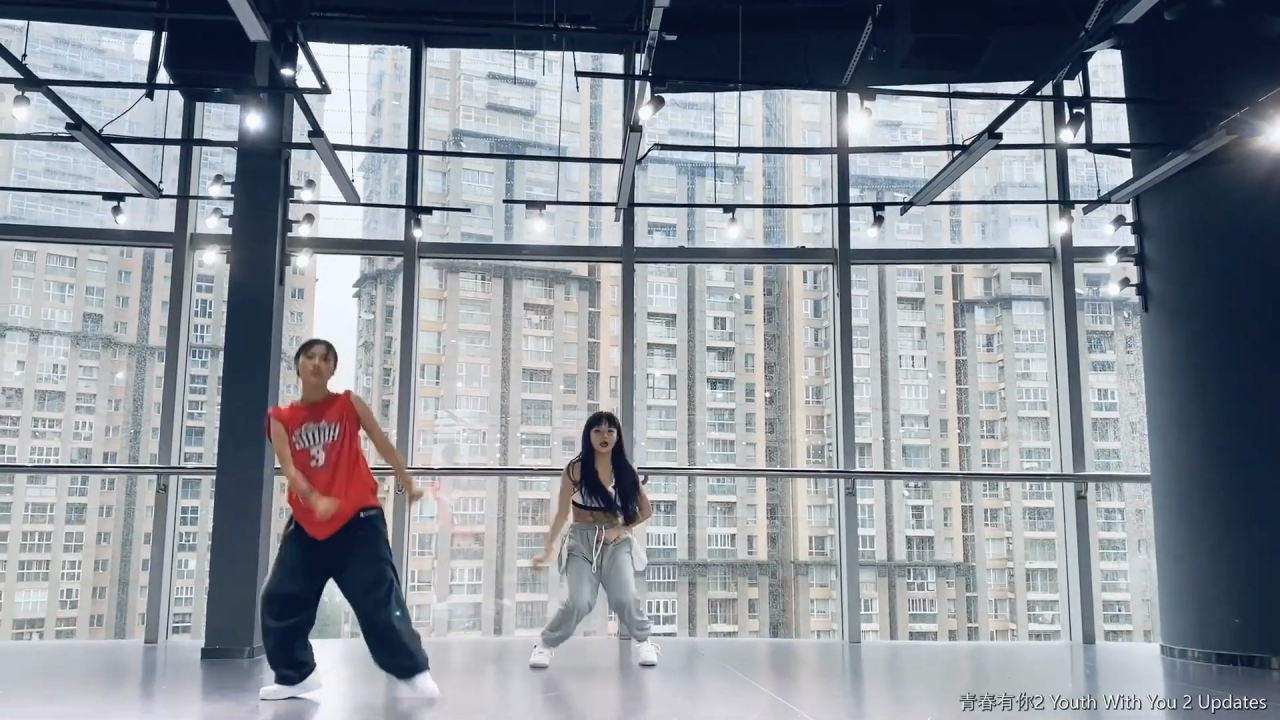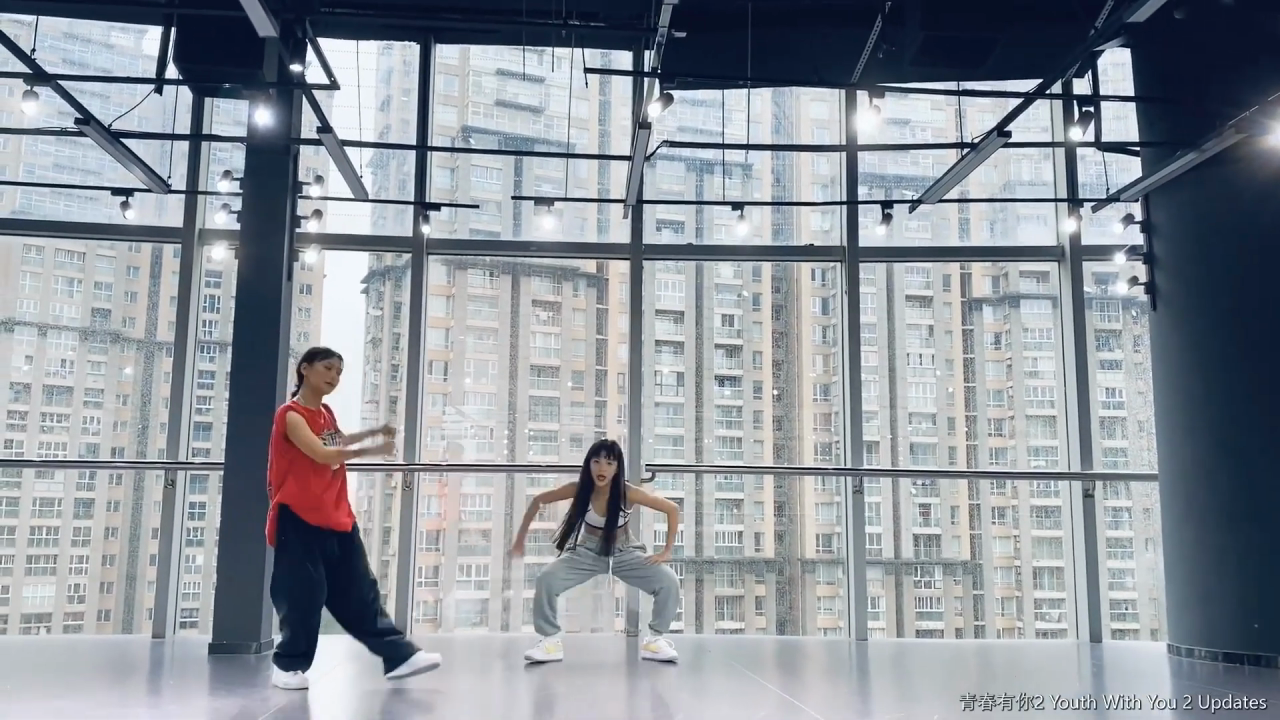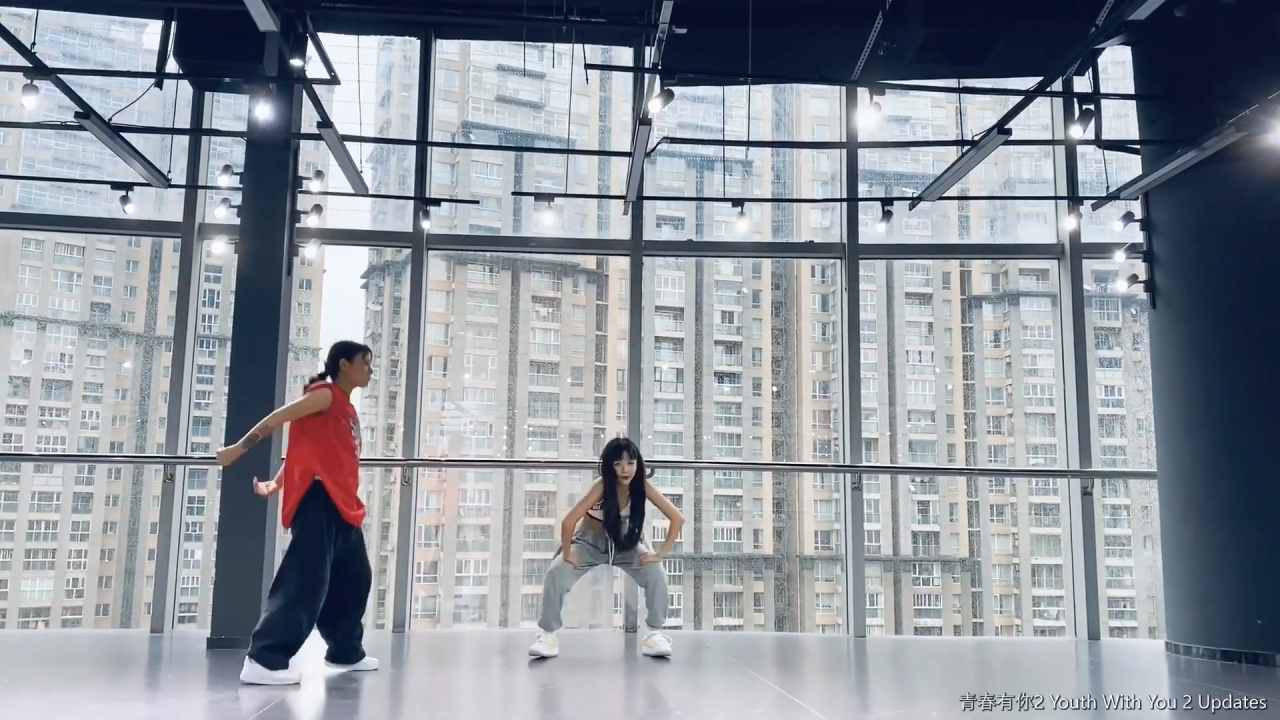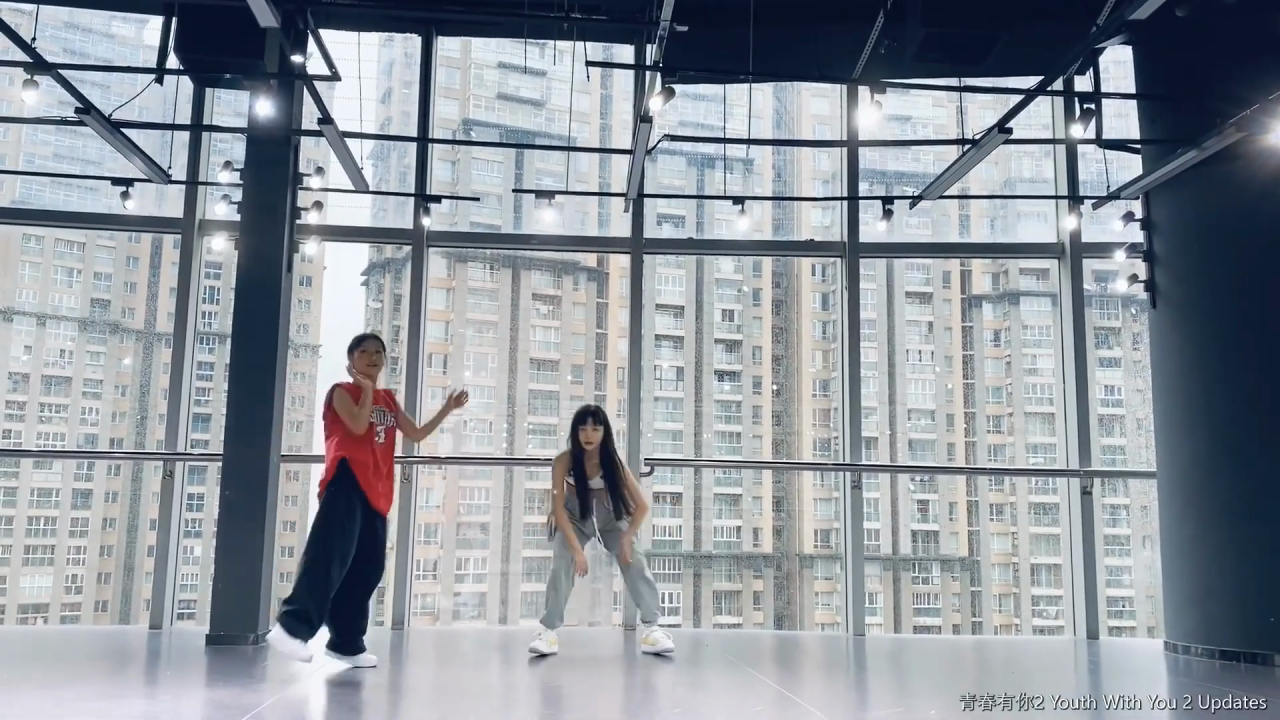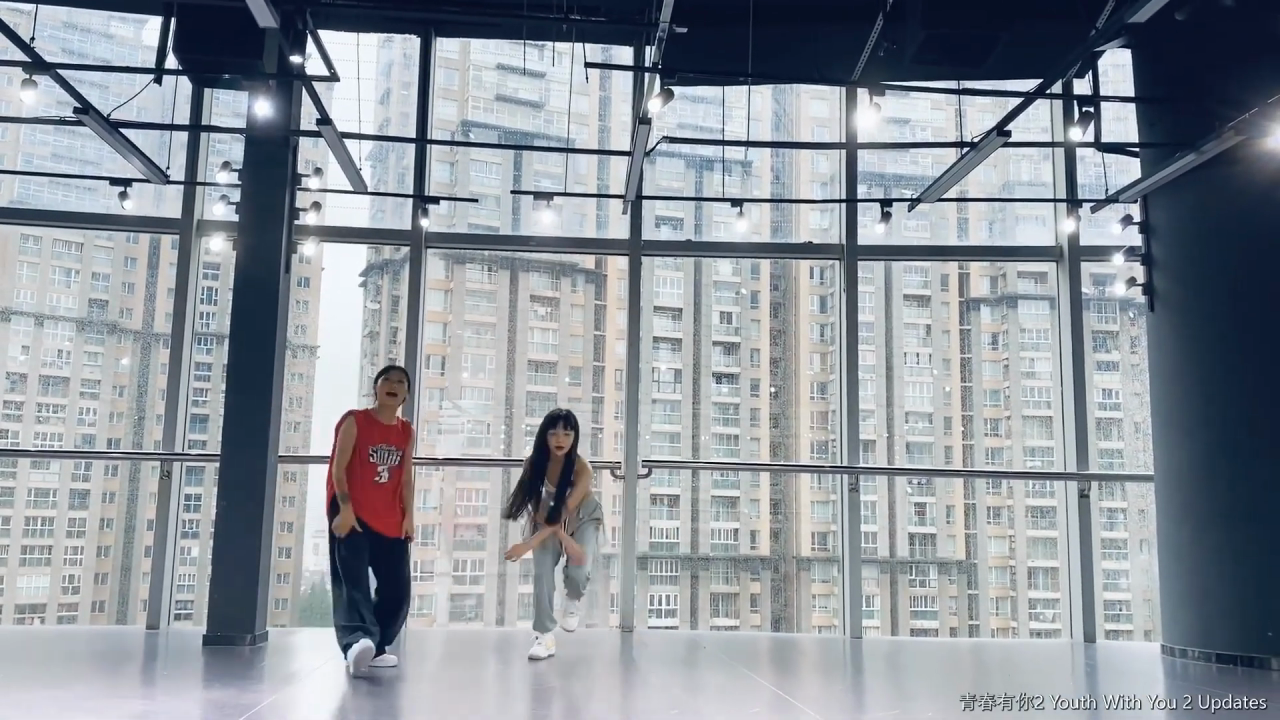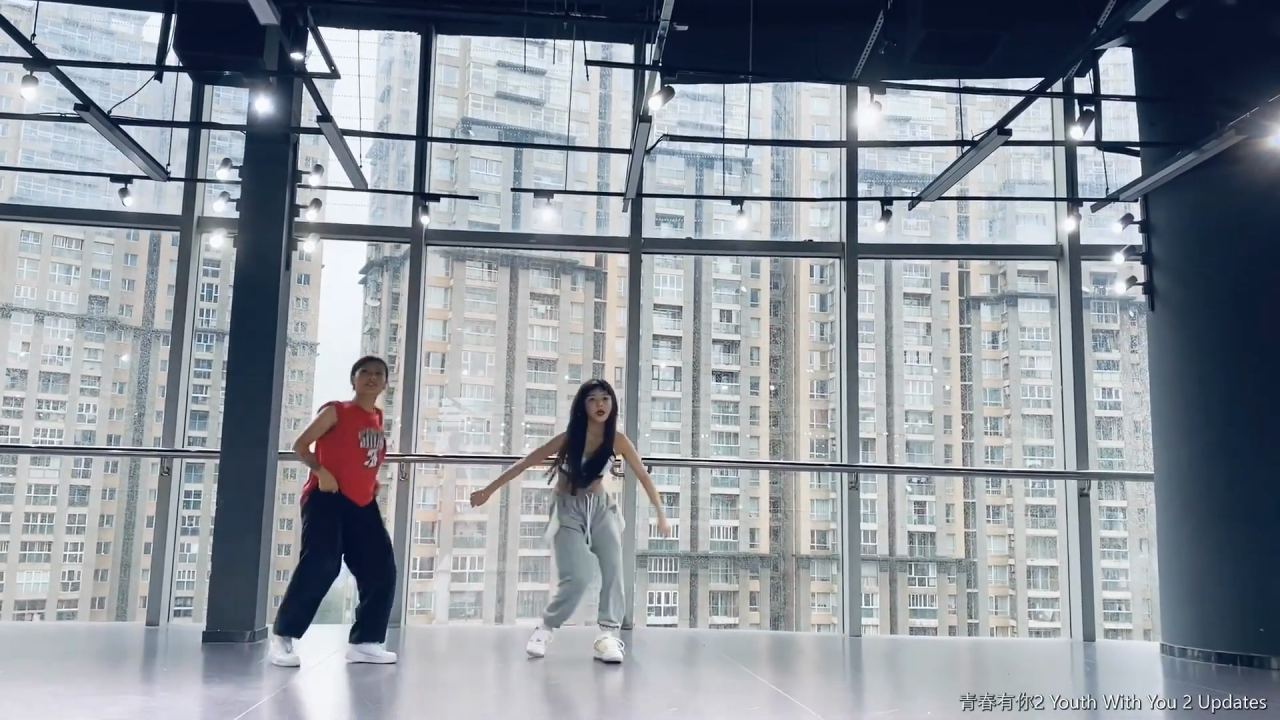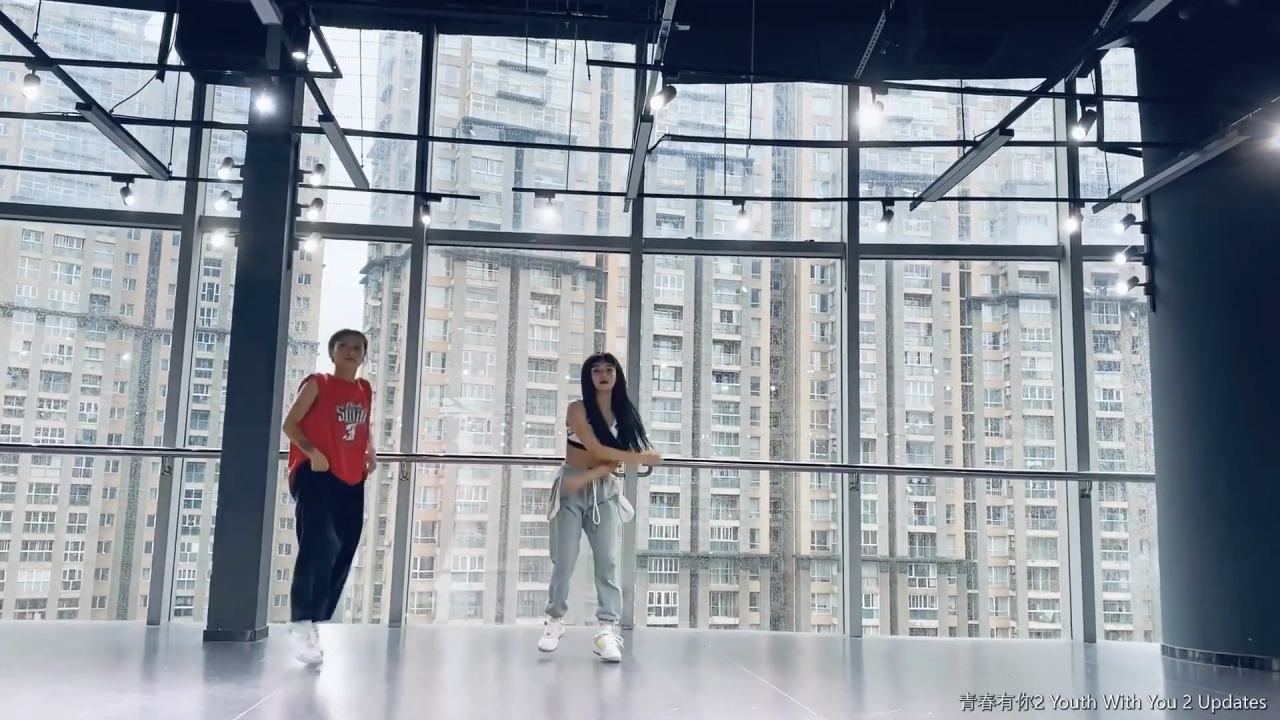
dt=0.4s
person 1, frame 1
left shoulder: (348, 403)
right shoulder: (281, 418)
left elbow: (380, 440)
right elbow: (289, 468)
left wrist: (405, 481)
right wrist: (315, 501)
left hip: (357, 515)
right hip: (308, 519)
left knee: (377, 594)
right knee: (282, 599)
left ankle: (413, 671)
right ankle: (295, 674)
person 1, frame 2
left shoulder: (323, 412)
right shoulder: (291, 414)
right elbow: (319, 453)
left wrist: (371, 433)
right wrist: (371, 448)
left hip: (336, 515)
right hip: (299, 515)
left knee: (358, 589)
right knee: (304, 592)
left ankle: (400, 657)
right ankle: (289, 664)
person 1, frame 3
left shoulder: (344, 405)
right shoulder: (328, 395)
left elbow: (307, 445)
right elbow: (282, 415)
left wrist: (277, 483)
right wrist: (240, 447)
left hip: (338, 503)
right hip: (319, 498)
left knee: (356, 578)
right knee: (305, 581)
left ankle: (345, 652)
right ankle: (264, 660)
person 1, frame 4
left shoulder: (388, 398)
right shoulder: (342, 392)
left elbow: (415, 435)
right elbow: (357, 427)
left wrist: (446, 410)
right wrist: (366, 389)
left hip: (376, 491)
right hip: (347, 481)
left knee: (368, 568)
right knee: (331, 555)
left ankle: (347, 643)
right ankle: (291, 627)
person 1, frame 5
left shoulder: (406, 431)
right shoulder: (355, 422)
left elbow: (406, 477)
right elbow: (338, 468)
left wrist: (408, 515)
right wrist: (343, 510)
left hip: (390, 522)
right hip: (353, 519)
left knee: (397, 590)
right knee: (353, 584)
left ankle: (374, 648)
right ankle: (358, 641)
person 1, frame 6
left shoulder: (378, 417)
right shoulder: (336, 412)
right elbow: (301, 445)
right wrist: (320, 471)
left hip: (363, 504)
right hip: (328, 499)
left knee: (382, 571)
right knee: (319, 567)
left ankle: (365, 641)
right ankle: (283, 639)
person 1, frame 7
left shoulder: (364, 392)
right shoulder: (316, 385)
right elbow: (290, 423)
left wrist: (369, 454)
right wrist: (311, 451)
left hip: (350, 482)
right hip: (316, 477)
left knee: (341, 554)
right knee: (321, 547)
left ankle: (308, 622)
right ankle: (304, 626)
person 2, frame 1
left shoulder: (625, 470)
right shoulder: (576, 469)
left elbow: (645, 510)
right elbow: (563, 513)
left wrist: (619, 529)
right wrist: (548, 550)
left hip: (617, 541)
right hip: (582, 540)
left knee: (624, 598)
right knee: (579, 602)
left ankle: (643, 642)
right ankle: (546, 646)
person 2, frame 2
left shoulder: (627, 493)
right shoulder: (578, 489)
left elbow: (672, 509)
right elbow: (536, 502)
left wrist: (667, 550)
right wrist: (520, 539)
left hip: (624, 551)
right hip: (588, 549)
left knee: (669, 583)
right knee: (547, 581)
left ankle: (656, 640)
right ankle: (550, 642)
person 2, frame 3
left shoulder: (642, 487)
right shoulder: (601, 488)
left elbow: (676, 517)
right elbow: (568, 523)
left wrist: (662, 551)
right wrist: (566, 552)
left hip: (625, 543)
right hip: (589, 542)
left knee: (655, 575)
right knee: (556, 576)
left ankle: (654, 634)
right ankle: (549, 636)
person 2, frame 4
left shoulder: (613, 462)
right shoulder: (564, 461)
left elbow: (641, 505)
right elbow: (558, 507)
left wrist: (627, 540)
right wrist: (575, 549)
left hip: (609, 514)
right hip: (573, 516)
left knee: (635, 565)
right knee: (562, 568)
left ankle: (651, 631)
right ankle: (549, 633)
person 2, frame 5
left shoulder: (582, 470)
right shoulder: (535, 464)
left elbow: (566, 515)
right elbow: (537, 512)
left wrist: (527, 544)
right wrist: (566, 543)
left hip: (583, 515)
right hip: (548, 516)
left knee: (578, 571)
right knee: (544, 572)
left ankle: (572, 600)
right ankle: (545, 635)
person 2, frame 6
left shoulder: (618, 441)
right shoulder: (567, 439)
left elbow: (643, 476)
right elbow: (525, 464)
left wrist: (660, 513)
right wrist: (489, 489)
left hip: (599, 505)
right hip: (567, 509)
left knee: (614, 569)
right knee: (577, 577)
left ankle: (607, 636)
right ankle: (546, 629)
person 2, frame 7
left shoulder: (623, 414)
right shoulder: (577, 410)
left elbow: (616, 461)
right elbow: (597, 450)
left wrist: (586, 476)
right wrist: (641, 456)
left hip: (604, 490)
right hip: (570, 489)
left knee: (608, 561)
right knee: (564, 561)
left ankle: (607, 632)
right ankle: (554, 622)
